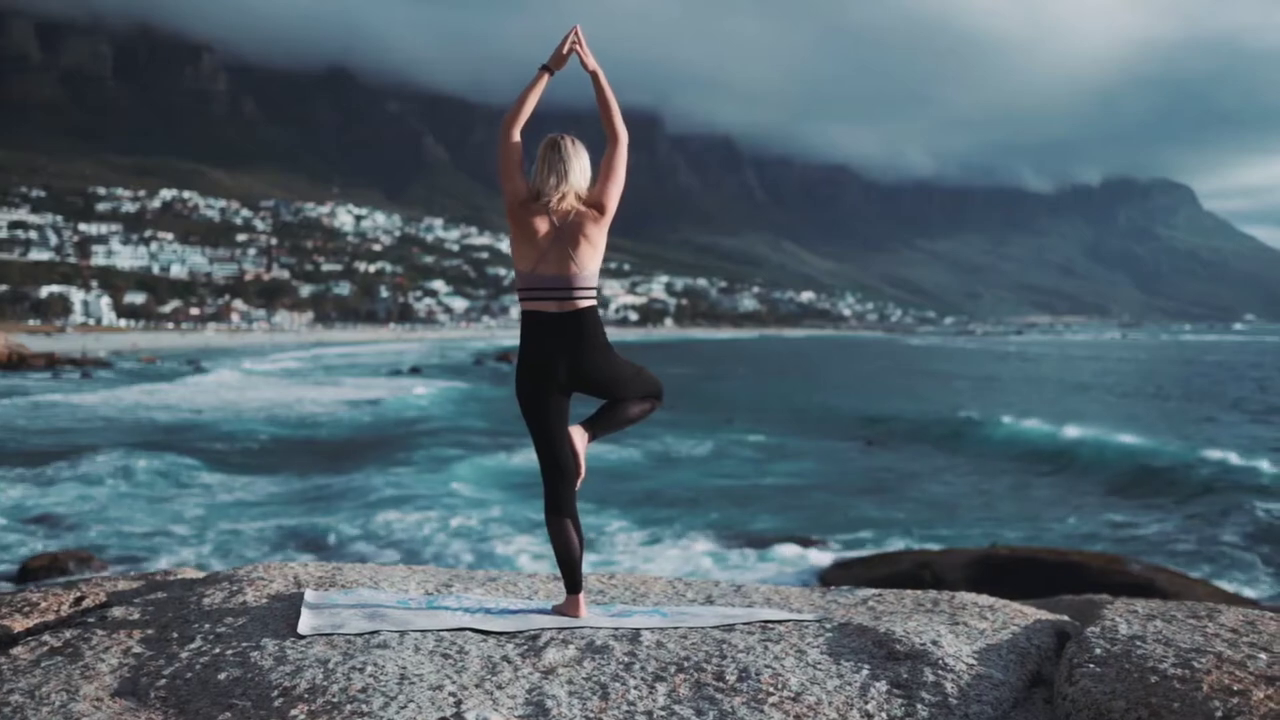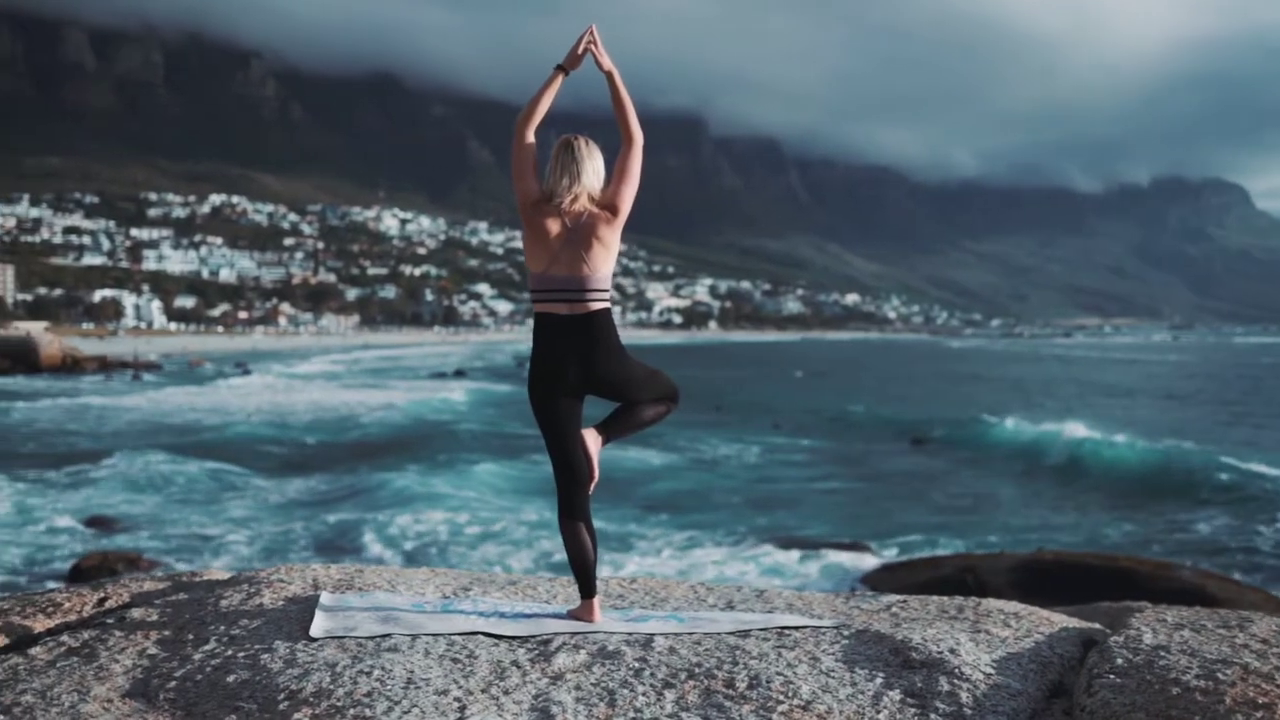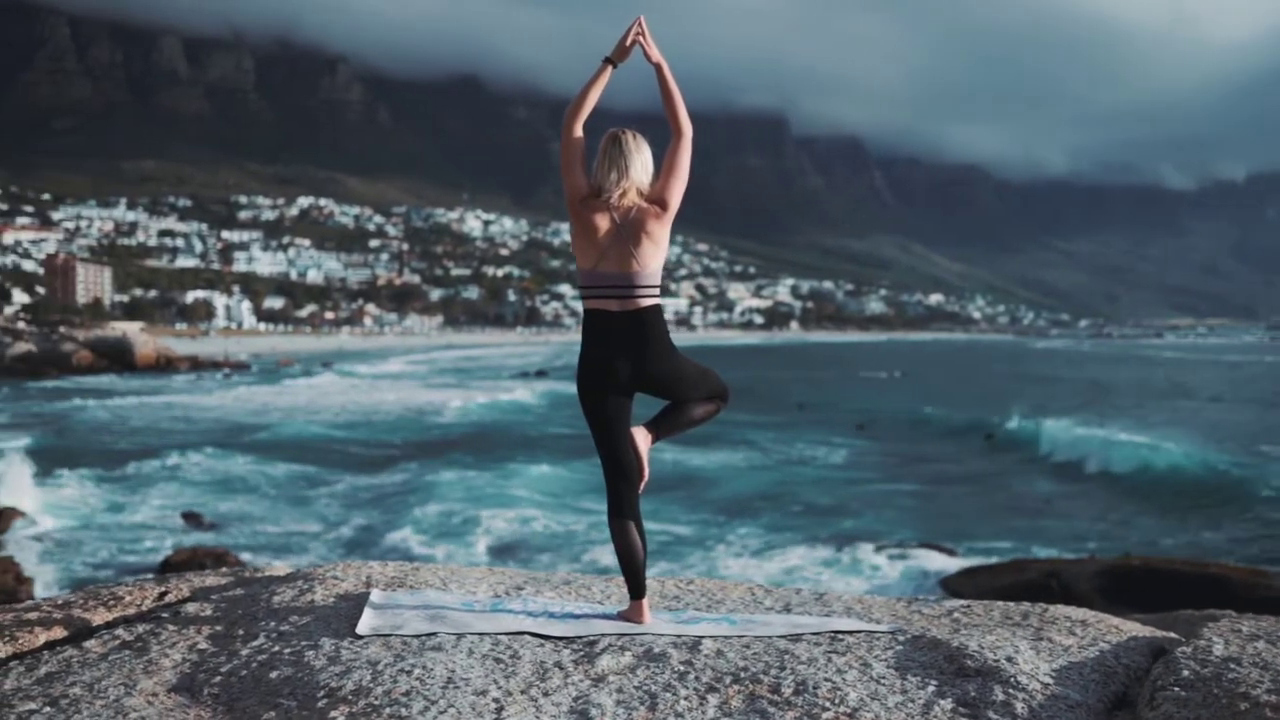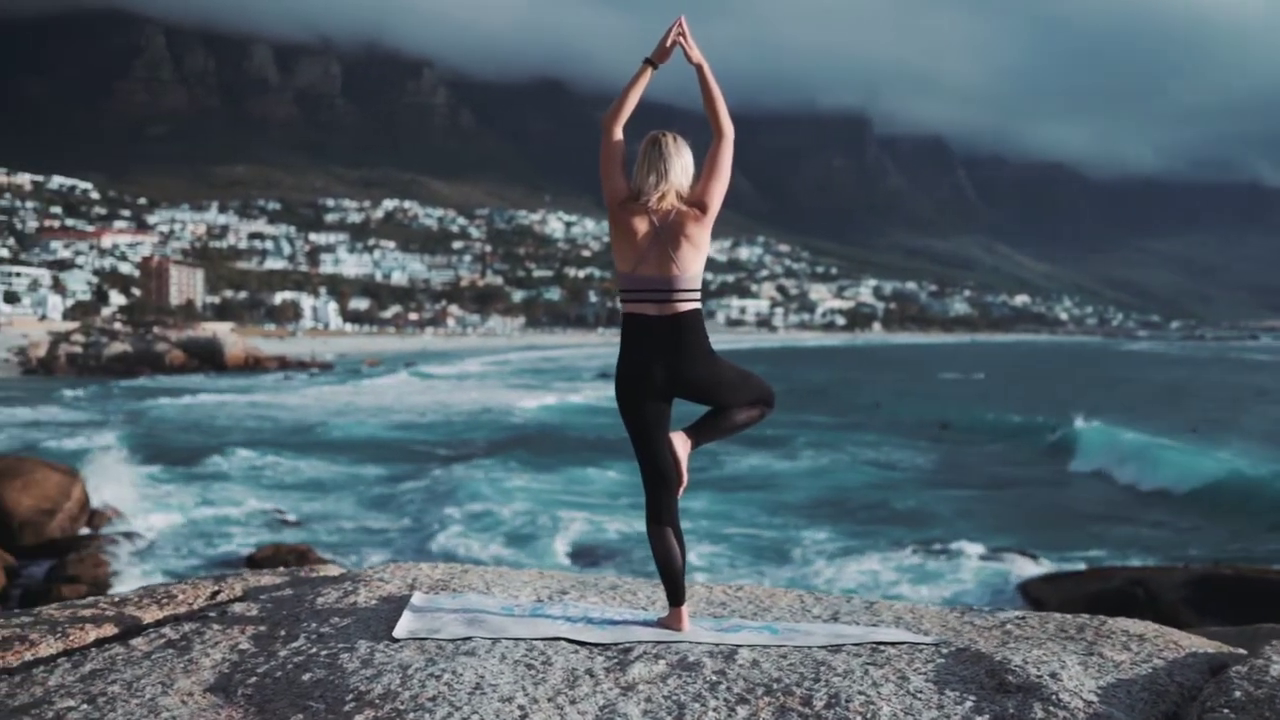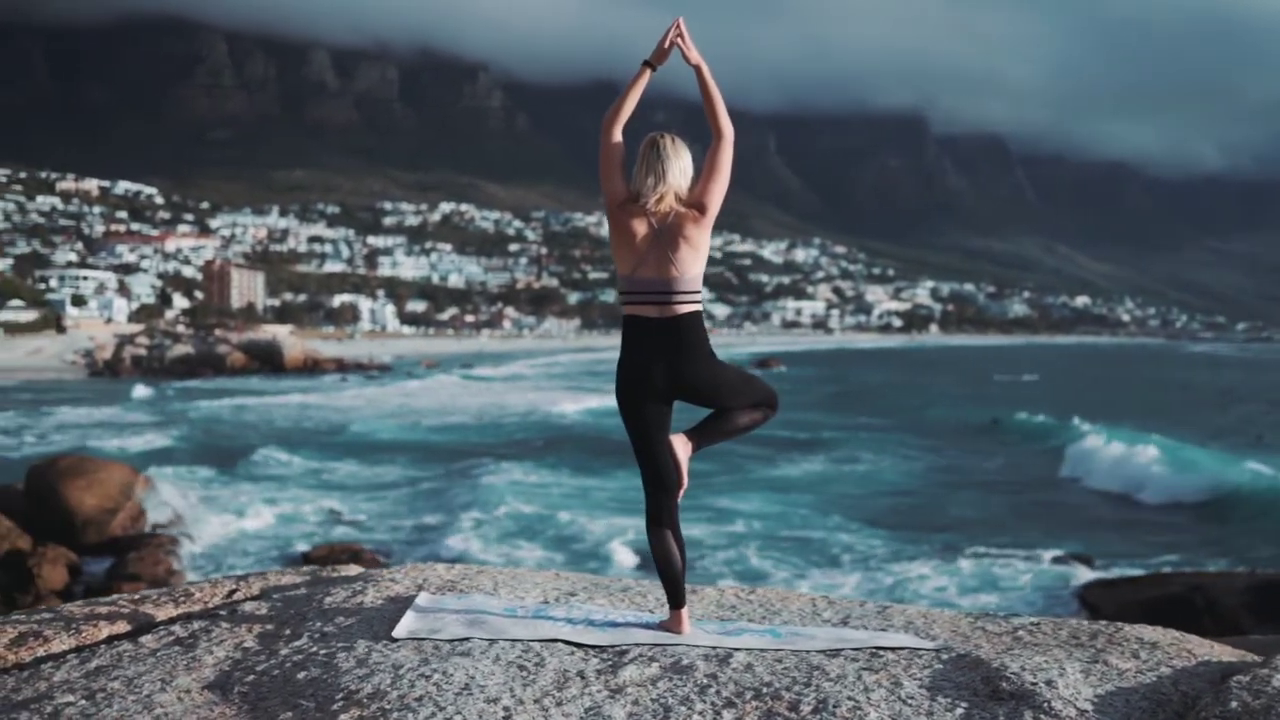
dt=1s
person 1, frame 1
left shoulder: (521, 215)
right shoulder: (597, 217)
left elbow: (510, 132)
right elbow: (619, 137)
left wrist: (549, 68)
right wrist: (593, 69)
left hip: (537, 357)
right hip: (588, 351)
left knee: (558, 484)
right knee: (651, 392)
left ankle: (576, 599)
right ankle: (586, 434)
person 1, frame 2
left shoulder: (534, 217)
right shoulder: (609, 219)
left elbow: (523, 133)
right elbow: (635, 139)
left wrist: (564, 68)
right wrist: (608, 69)
left hip: (549, 361)
right hip: (600, 355)
left knee: (571, 487)
right knee: (666, 394)
left ankle: (589, 603)
right ankle: (599, 436)
person 1, frame 3
left shoulder: (582, 213)
right shoulder: (658, 214)
left elbow: (571, 127)
right elbow: (683, 132)
left wrist: (613, 61)
right wrist: (656, 61)
left hip: (599, 358)
right hip: (650, 352)
left knee: (621, 486)
right knee: (716, 392)
left ankle: (638, 605)
right ankle: (648, 434)
person 1, frame 4
left shoulder: (622, 216)
right shoulder: (698, 218)
left elbow: (611, 130)
right elbow: (725, 134)
left wrist: (653, 62)
right wrist: (698, 62)
left hip: (637, 361)
right hip: (689, 356)
left knee: (659, 492)
right knee: (761, 397)
left ankle: (677, 612)
right ankle: (688, 439)
person 1, frame 5
left shoulder: (621, 218)
right shoulder: (698, 220)
left elbow: (610, 132)
right elbow: (724, 134)
left wrist: (650, 64)
right wrist: (696, 63)
left hip: (638, 364)
right hip: (689, 359)
left knee: (659, 495)
right knee: (764, 400)
left ankle: (678, 615)
right ankle: (690, 442)
